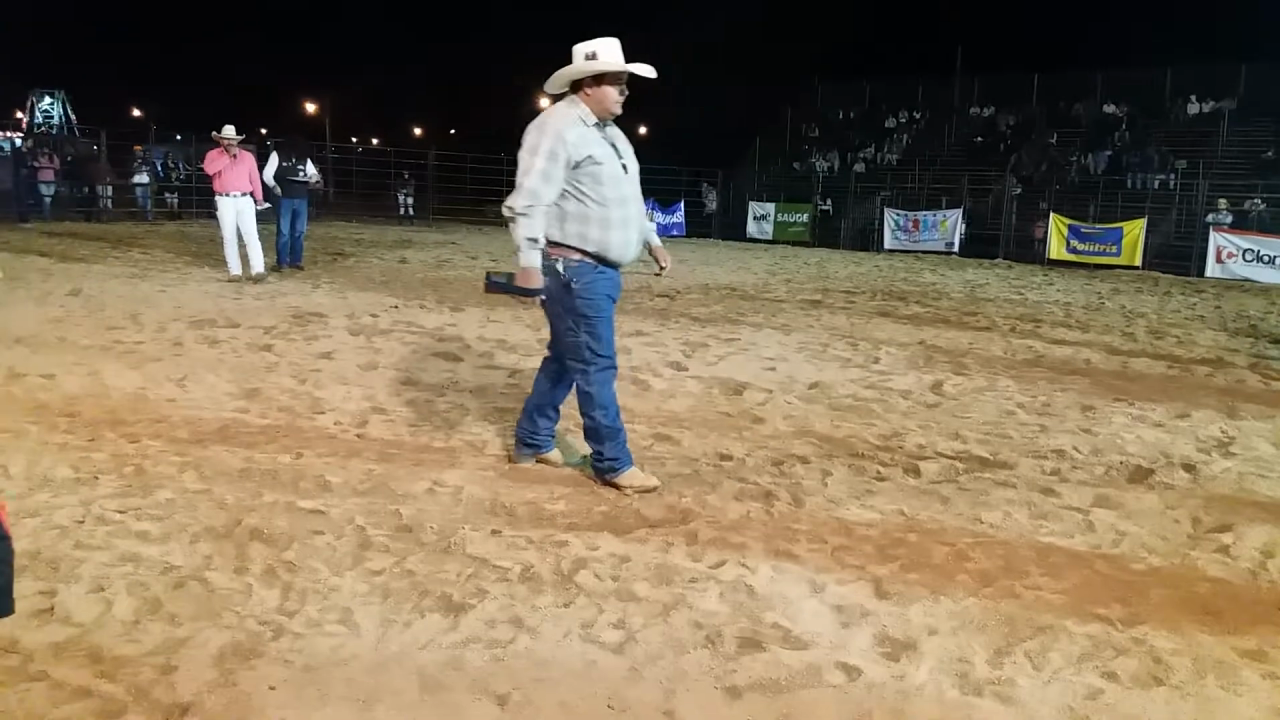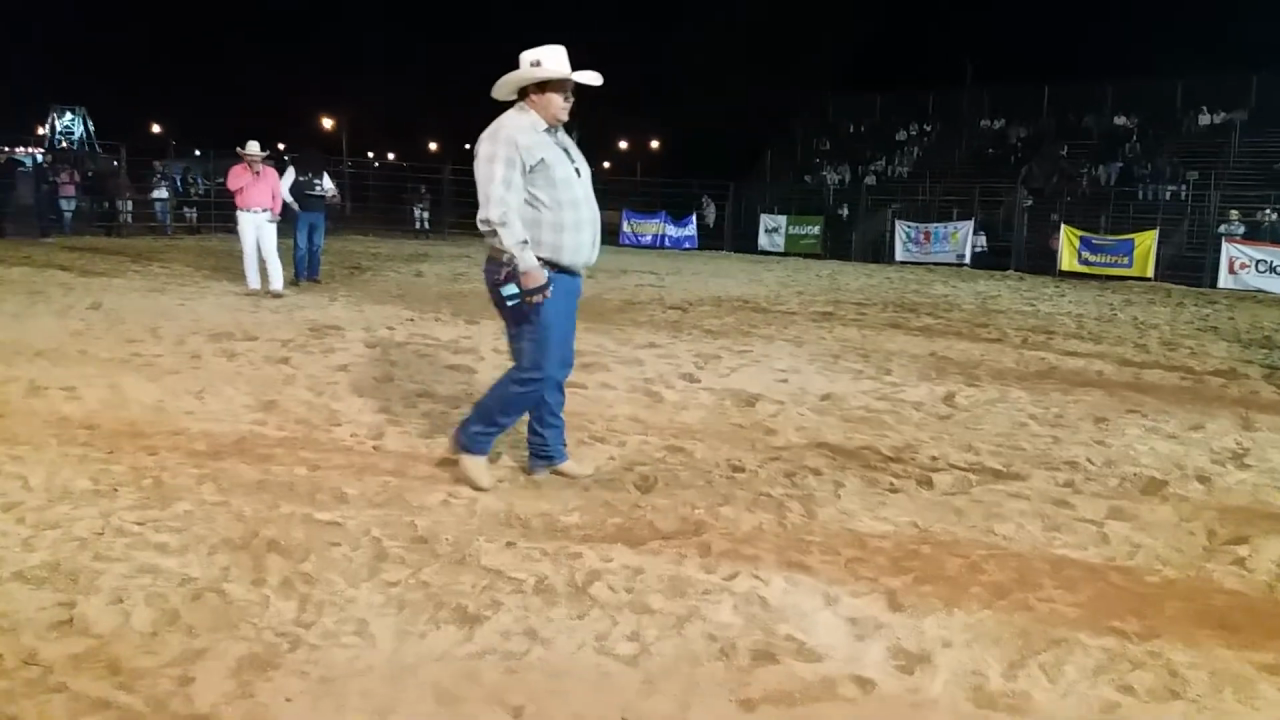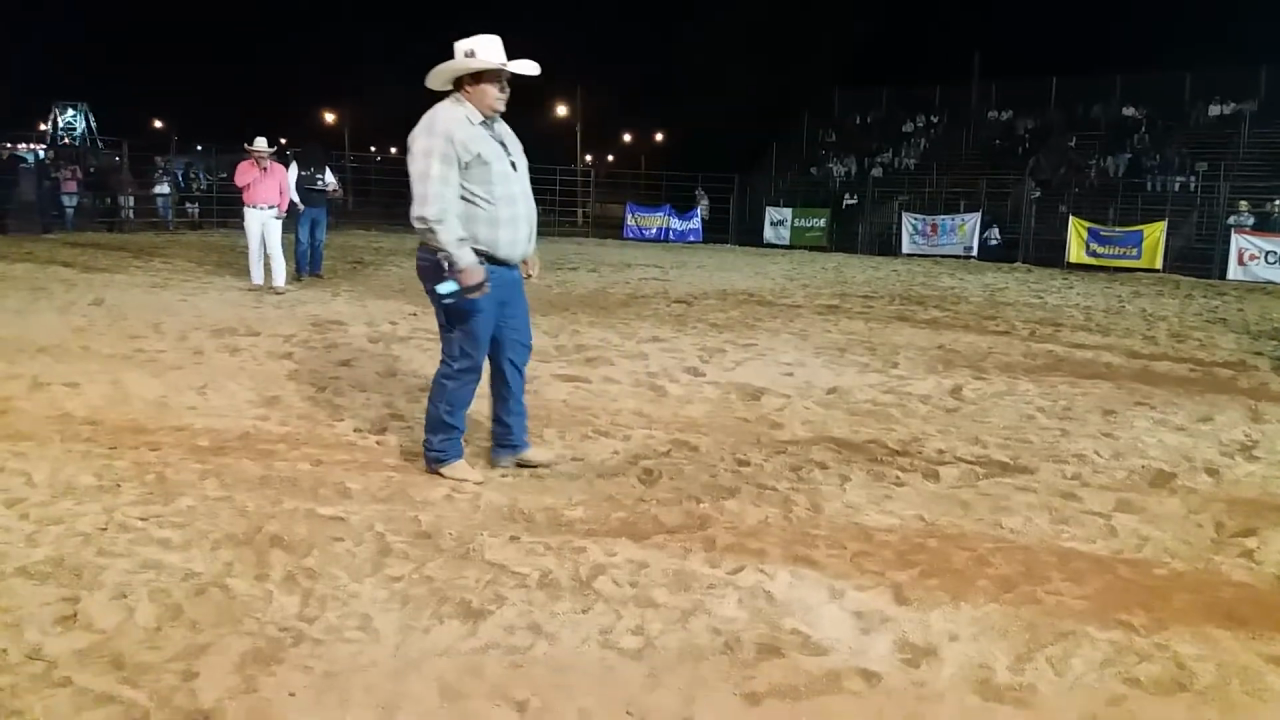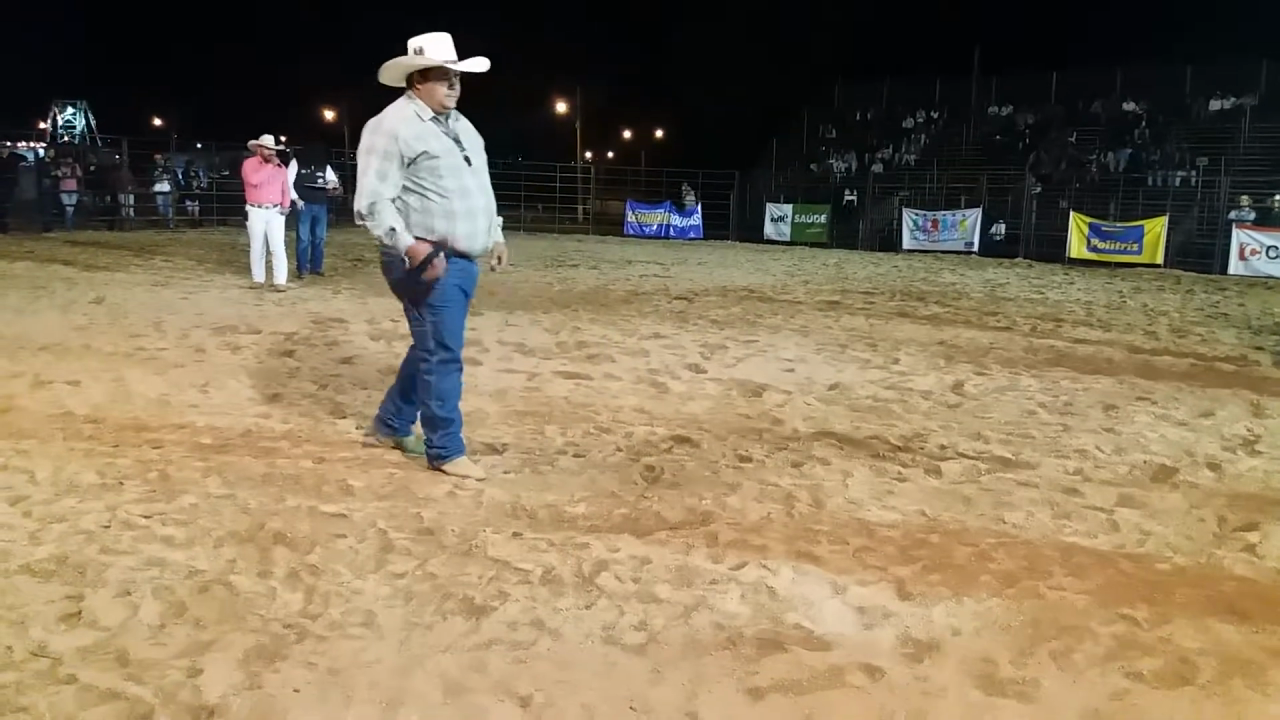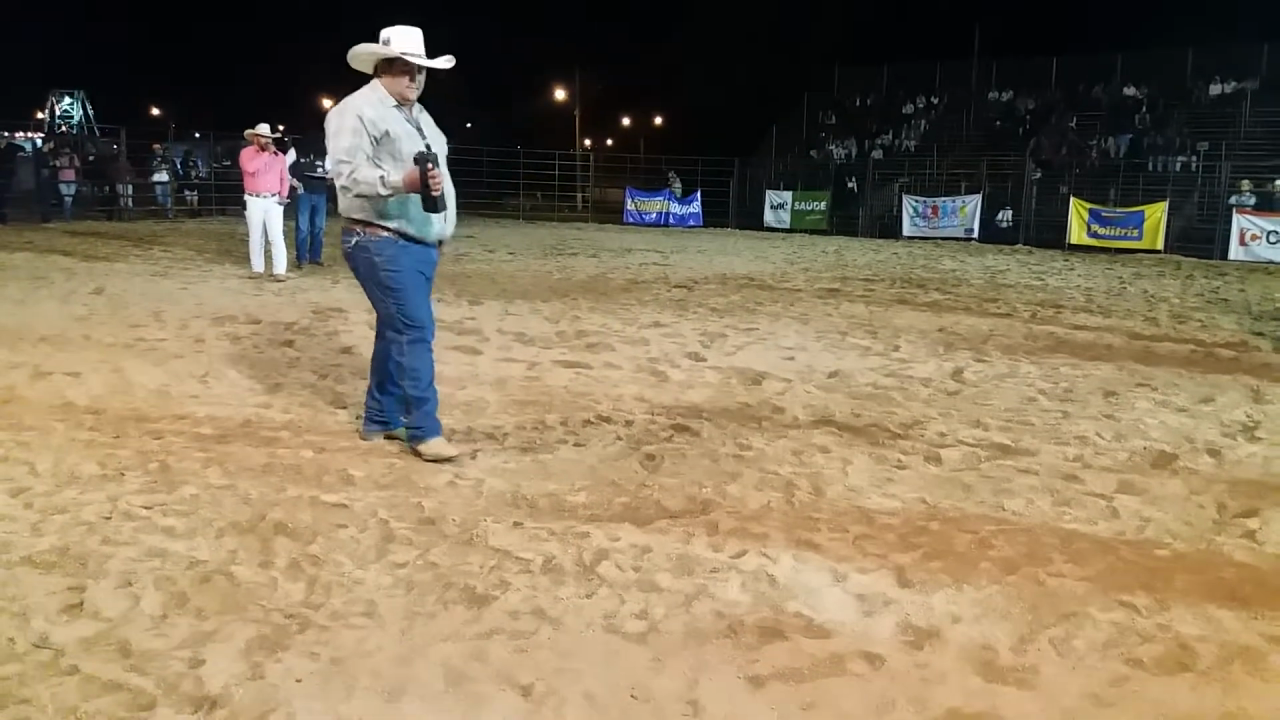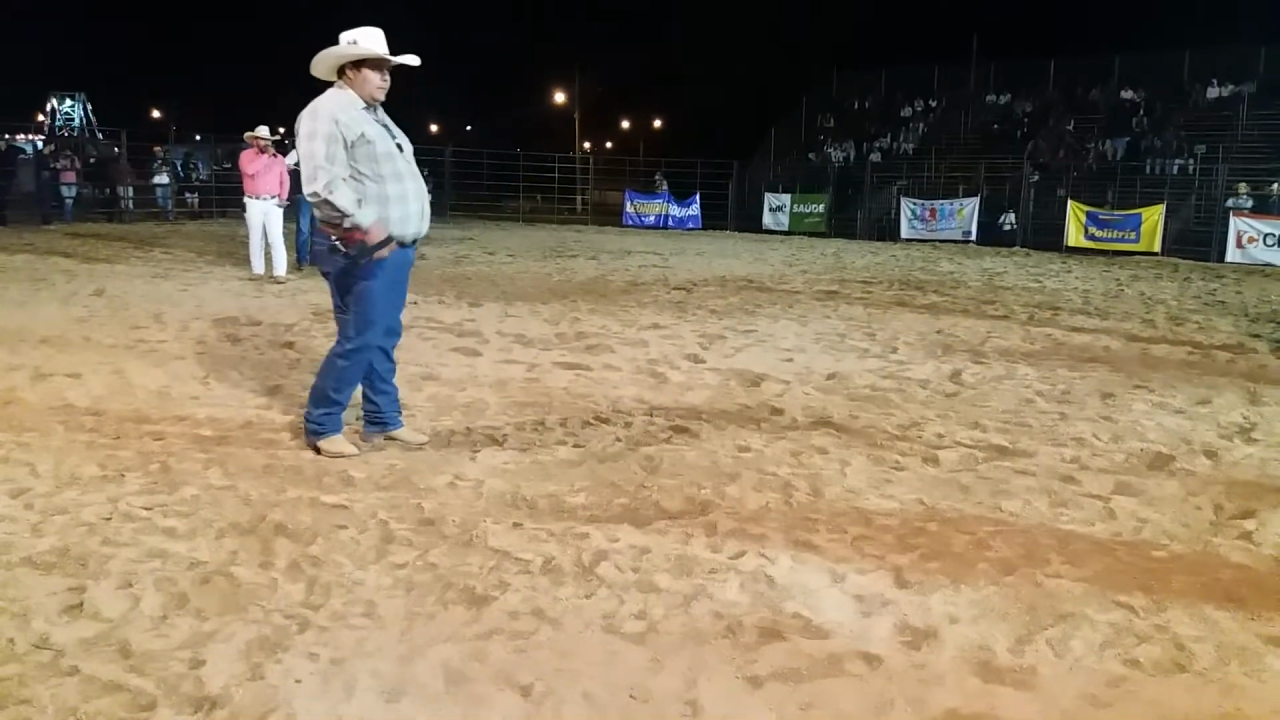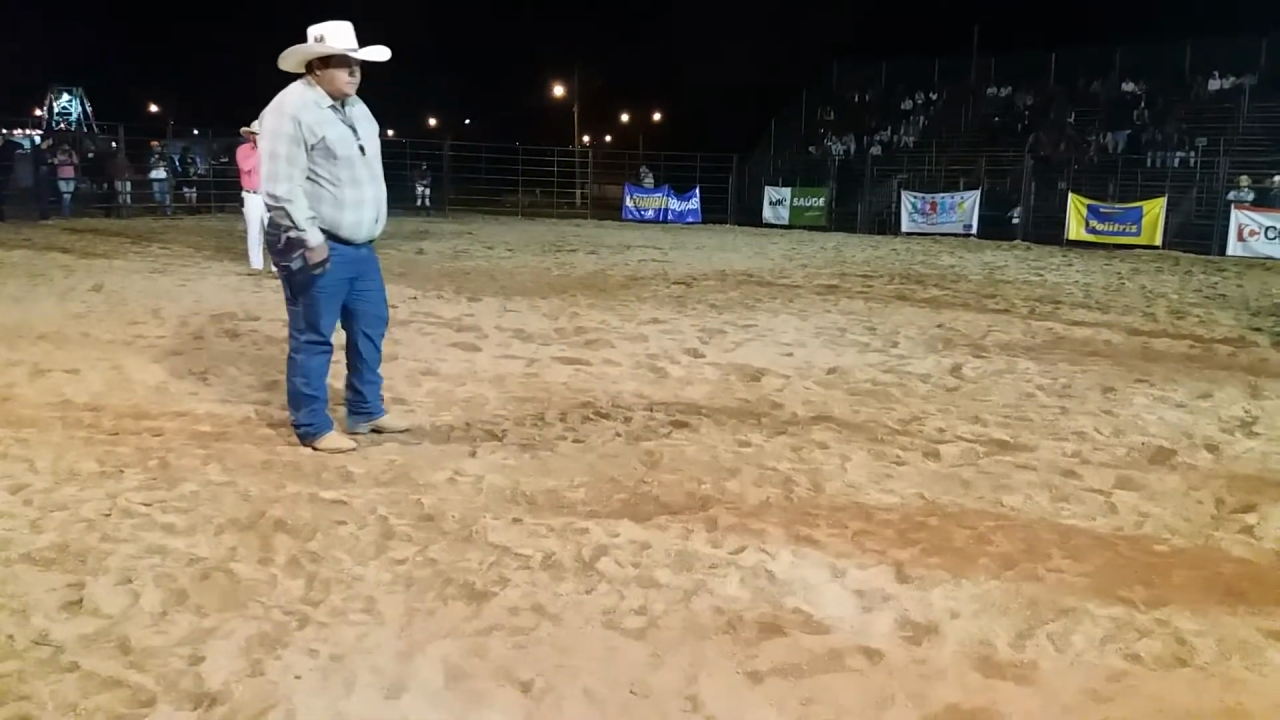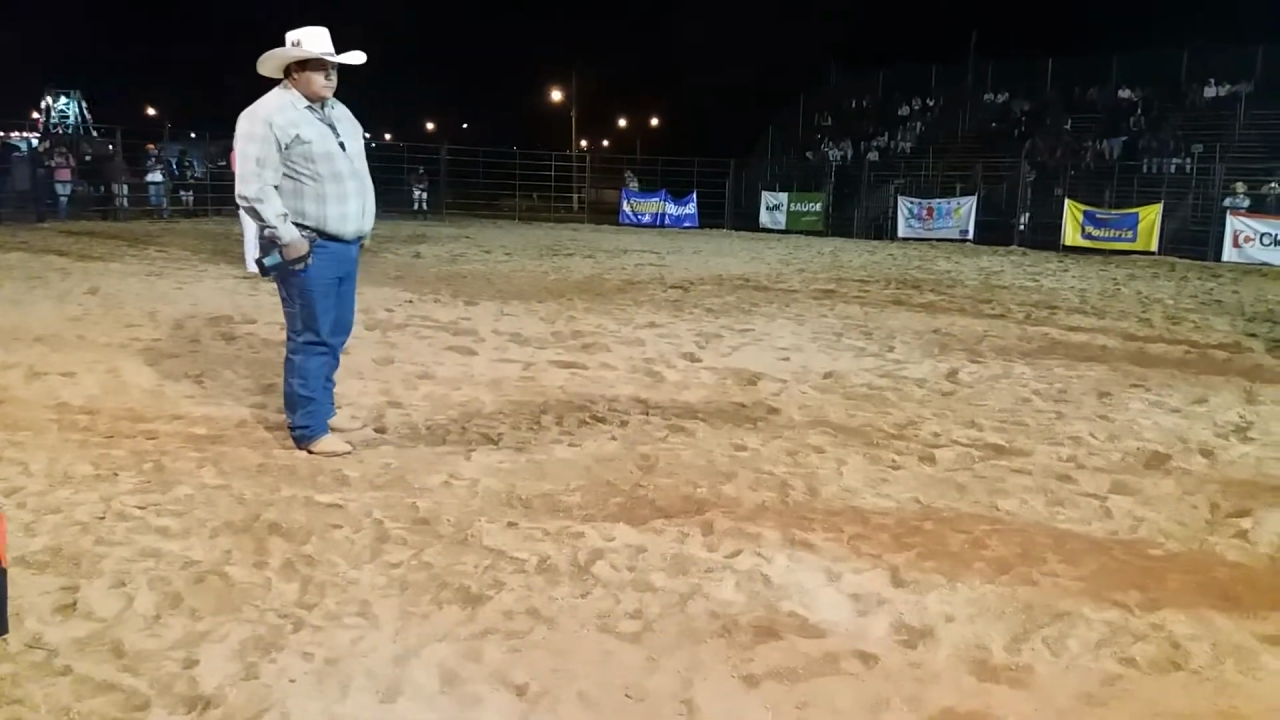
dt=0.4s
person 1, frame 1
left shoulder: (606, 131)
right shoulder: (558, 128)
left elbow: (625, 197)
right elbow: (529, 200)
left wrist: (651, 240)
right wrist: (528, 261)
left hip: (599, 268)
right hip: (572, 269)
left knee: (566, 357)
right knee: (595, 363)
left ankle: (532, 440)
right ankle: (613, 463)
person 1, frame 2
left shoulder: (556, 137)
right shoulder: (508, 135)
right elbow: (499, 212)
left wrist: (561, 269)
right wrist: (526, 265)
left hip: (562, 275)
right hip: (528, 276)
left knee: (556, 367)
right knee: (538, 369)
left ankle: (547, 453)
right ankle: (471, 440)
person 1, frame 3
left shoulder: (494, 127)
right shoulder: (442, 128)
right elbow: (434, 208)
left wrist: (525, 249)
right wrist: (464, 263)
left hip: (502, 267)
right hip: (463, 268)
left knee: (514, 350)
right knee: (463, 361)
left ankle: (510, 443)
right ankle: (442, 453)
person 1, frame 4
left shoulder: (458, 124)
right shoulder: (392, 127)
left elbow: (477, 187)
right elbow: (372, 201)
left wrist: (494, 235)
right wrist: (408, 246)
left hip: (463, 260)
right hip: (426, 261)
left knee: (439, 350)
right knee: (441, 354)
left ankle: (391, 422)
right ankle: (445, 450)
person 1, frame 5
left shoulder: (418, 116)
right shoulder: (356, 111)
left elbow: (436, 174)
right elbow: (349, 174)
left wrist: (438, 208)
right wrist: (404, 181)
left hip: (421, 244)
right hip: (382, 244)
left knee: (397, 332)
right knee: (414, 332)
left ankle: (381, 418)
right ankle: (424, 429)
person 1, frame 6
left shoulder: (375, 115)
right shoulder: (327, 113)
right elbow: (323, 184)
left wrist: (403, 233)
right wrist: (366, 224)
left hip: (395, 248)
right hip: (357, 250)
left knee: (384, 337)
right knee: (359, 339)
left ankle: (383, 420)
right ankle: (321, 424)
person 1, frame 7
left shoulder: (353, 107)
right shoulder: (291, 110)
right elbow: (281, 188)
left wrist: (366, 229)
right wrist: (311, 240)
left hip: (358, 245)
right hip: (316, 247)
left knee: (370, 324)
right knee: (313, 336)
left ankle: (366, 410)
right ankle: (312, 427)
person 1, frame 8
left shoulder: (337, 111)
right shoulder: (267, 115)
right elbow: (252, 188)
left wrist: (360, 230)
right wrist: (287, 236)
left hip: (346, 244)
right hip: (308, 248)
left knee: (336, 334)
right knee: (310, 338)
left ankle: (322, 408)
right ankle: (309, 429)
